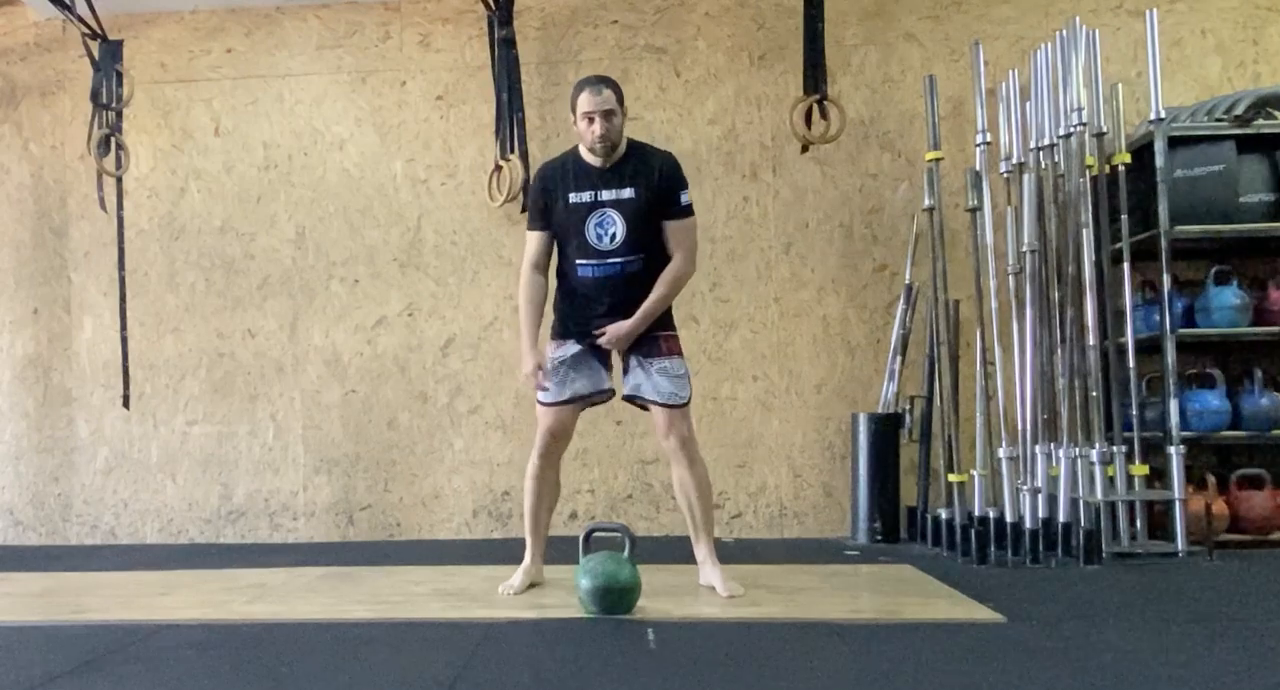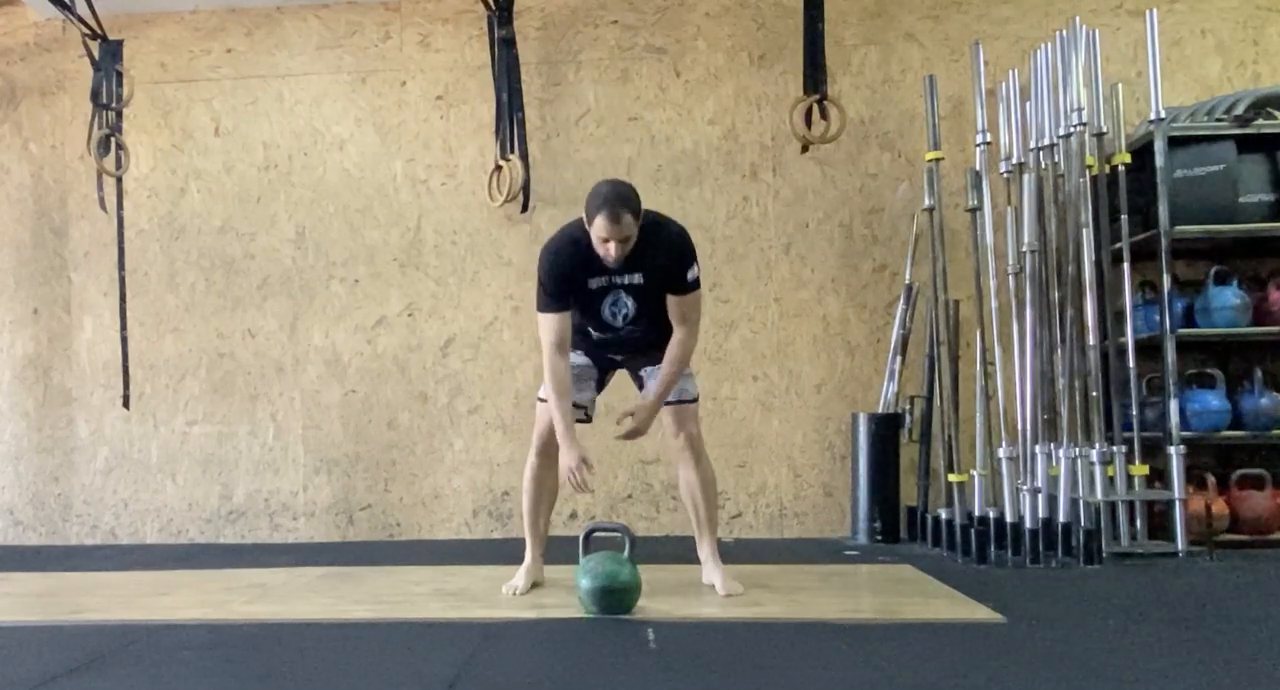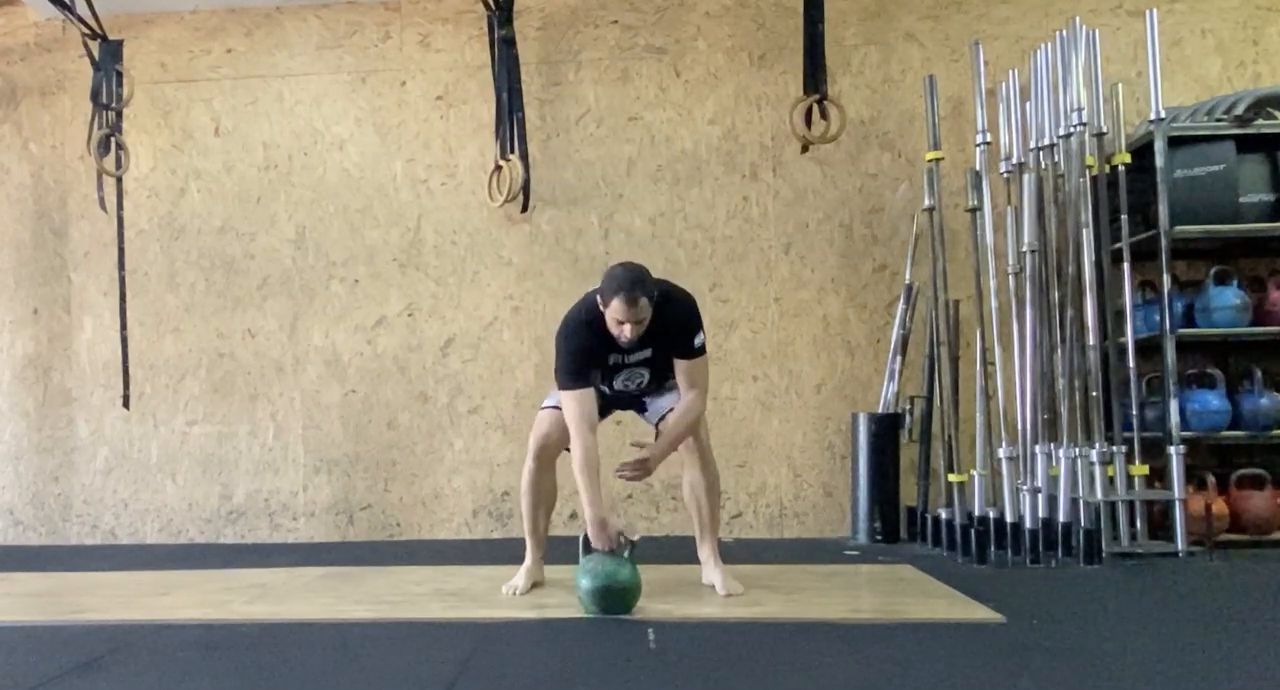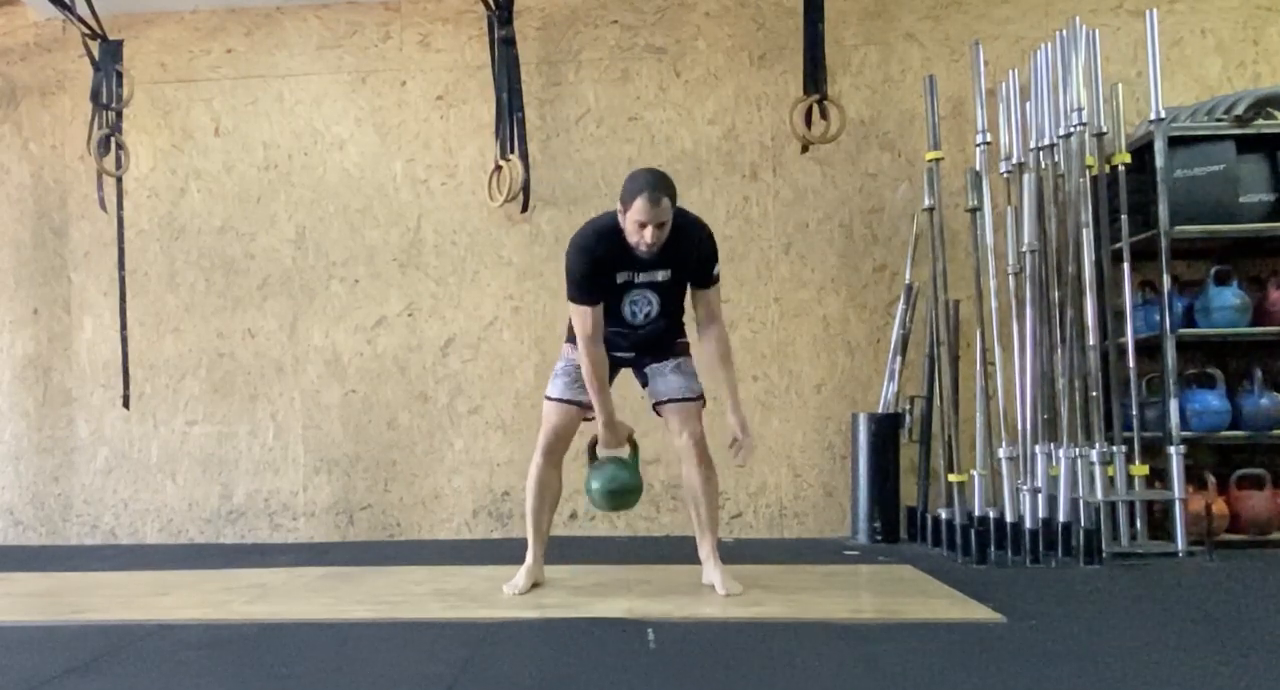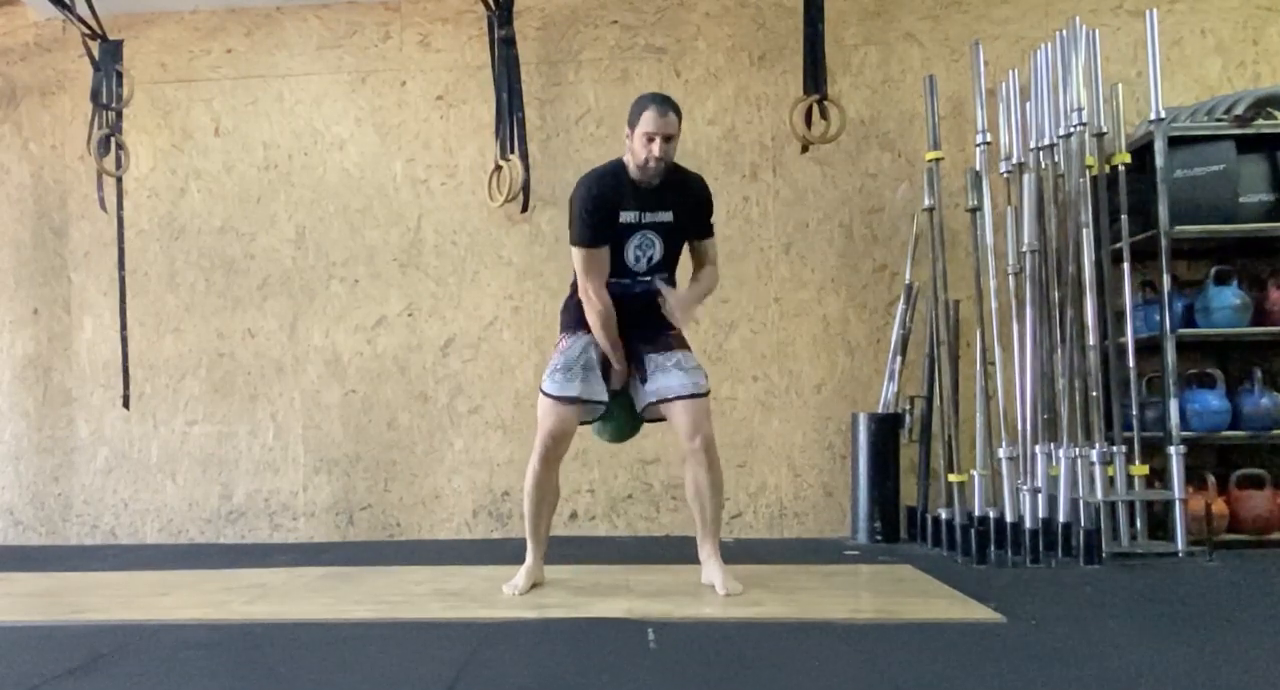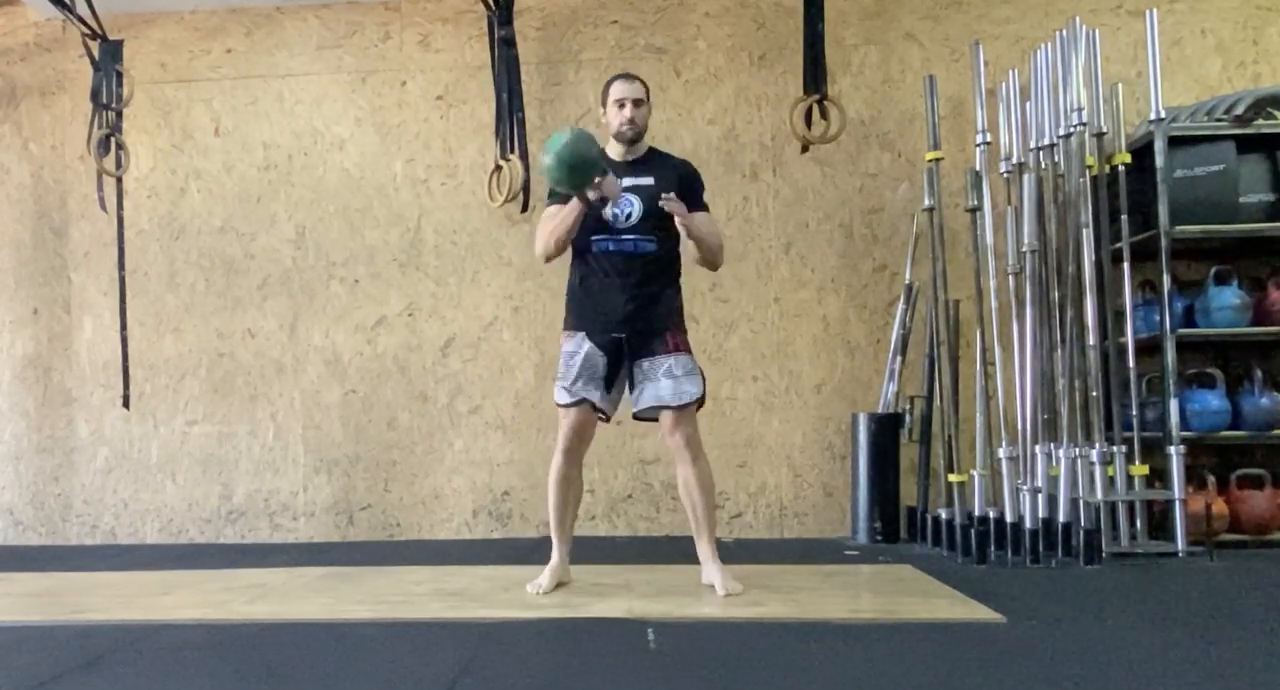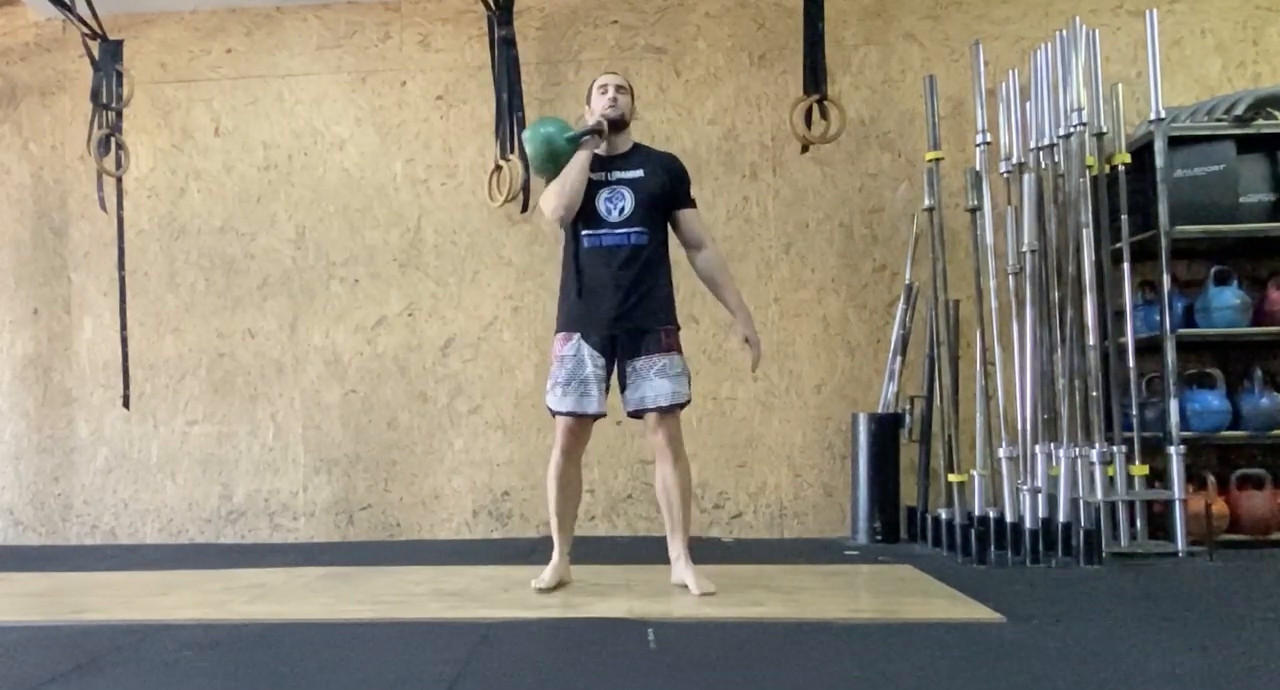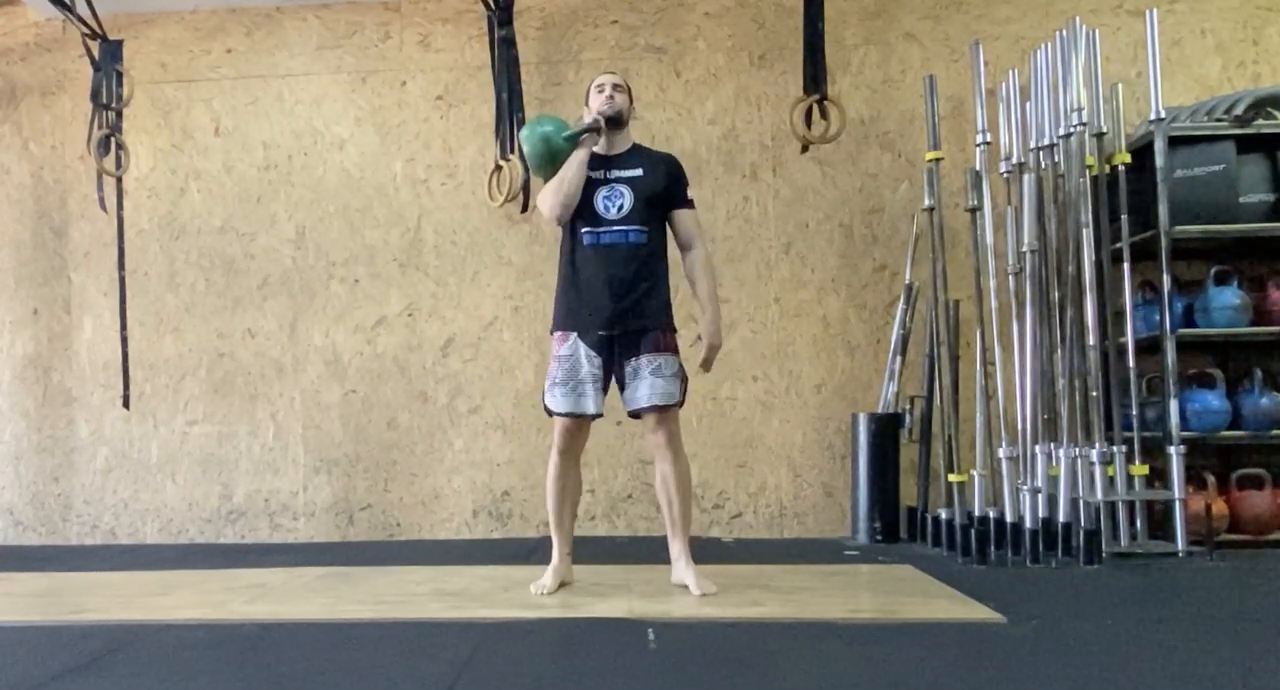
dt=0.5s
person 1, frame 1
left shoulder: (660, 169)
right shoulder: (550, 179)
left elbow: (684, 258)
right elbow: (534, 269)
left wrist: (636, 324)
right wrist: (529, 344)
left hip: (646, 326)
right hip: (574, 330)
left knee: (679, 437)
right knee: (549, 439)
left ankle: (708, 562)
right ankle: (532, 562)
person 1, frame 2
left shoulder: (671, 241)
right shoulder: (560, 252)
left elbow: (685, 329)
right elbow: (554, 349)
left wrist: (654, 403)
right wrist: (568, 440)
left hip: (654, 345)
right hip: (587, 344)
left knee: (687, 436)
right knee: (544, 440)
left ankle: (711, 561)
right ankle: (532, 562)
person 1, frame 3
left shoulder: (679, 308)
right shoulder: (577, 328)
left elbow: (695, 395)
right elbow: (582, 431)
left wrist: (659, 452)
right wrist: (594, 514)
left hip: (658, 381)
right hip: (593, 385)
left knee: (698, 442)
right knee: (540, 446)
left ankle: (711, 562)
right ankle: (532, 563)
person 1, frame 4
left shoulder: (695, 236)
right shoulder: (588, 244)
left elbow: (711, 324)
right elbow: (589, 339)
left wrist: (733, 405)
right wrist: (607, 419)
left hip: (663, 344)
right hip: (597, 338)
left knee: (693, 439)
right knee: (550, 440)
left ankle: (712, 561)
right ankle: (533, 561)
person 1, frame 5
left shoulder: (692, 192)
right shoulder: (595, 189)
left elbow: (707, 264)
right elbow: (591, 285)
left wrist: (689, 298)
right wrist: (616, 358)
left hip: (658, 334)
right hip: (590, 332)
left knee: (699, 438)
right knee: (547, 444)
left ankle: (712, 562)
right ankle: (532, 563)
person 1, frame 6
left shoulder: (678, 173)
left elbow: (713, 257)
right elbow: (545, 248)
left wrist: (688, 226)
right wrist: (583, 200)
left hip: (658, 327)
right hip: (588, 326)
left knee: (684, 438)
right knee: (570, 439)
left ankle: (711, 562)
right ankle: (558, 560)
person 1, frame 7
left shoulder: (664, 167)
right shoulder: (569, 163)
left elbow: (700, 247)
right elbow: (555, 213)
left wrist: (740, 312)
right wrist: (585, 147)
left hip: (650, 324)
right hip: (581, 325)
left knee: (666, 436)
right knee: (567, 440)
left ankle: (681, 561)
right ankle: (559, 559)
person 1, frame 8
left shoulder: (663, 166)
right shoulder: (568, 163)
left elbow: (692, 246)
right elbow: (554, 210)
left wrist: (711, 315)
right wrist: (583, 145)
left hip: (647, 325)
right hip: (579, 324)
left knee: (664, 434)
right knee: (565, 441)
left ankle: (682, 561)
right ankle: (560, 560)
